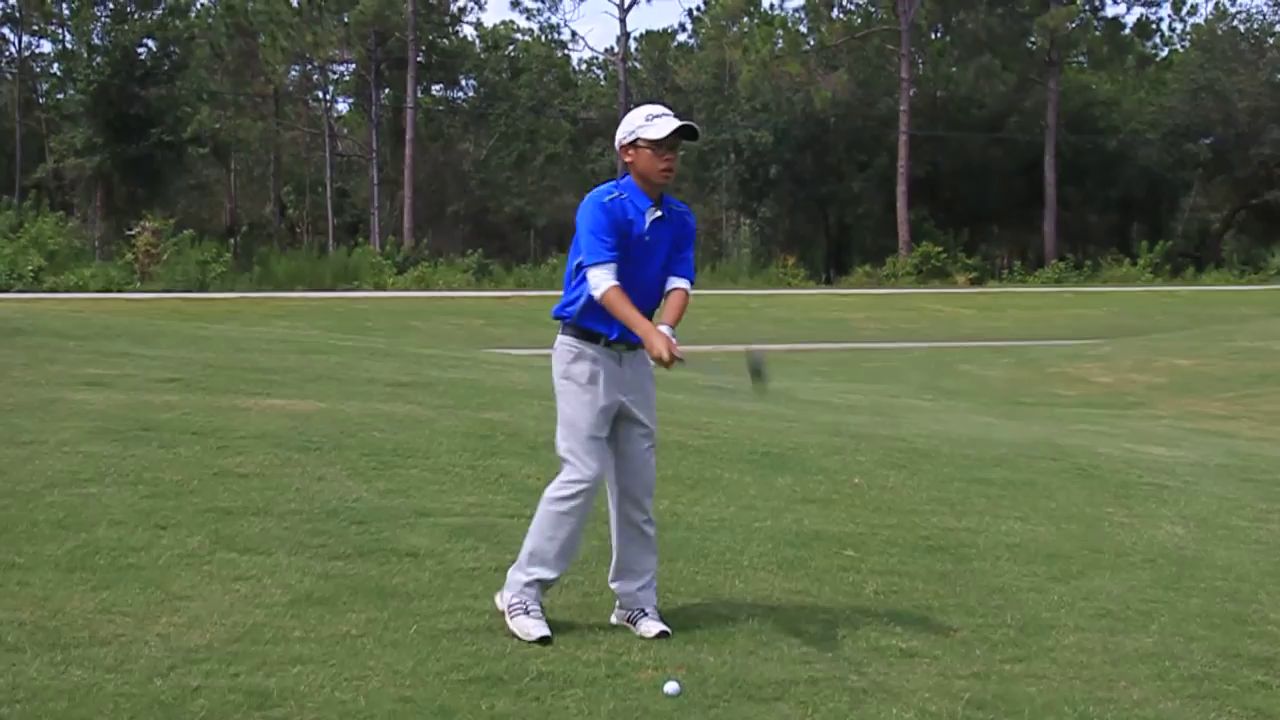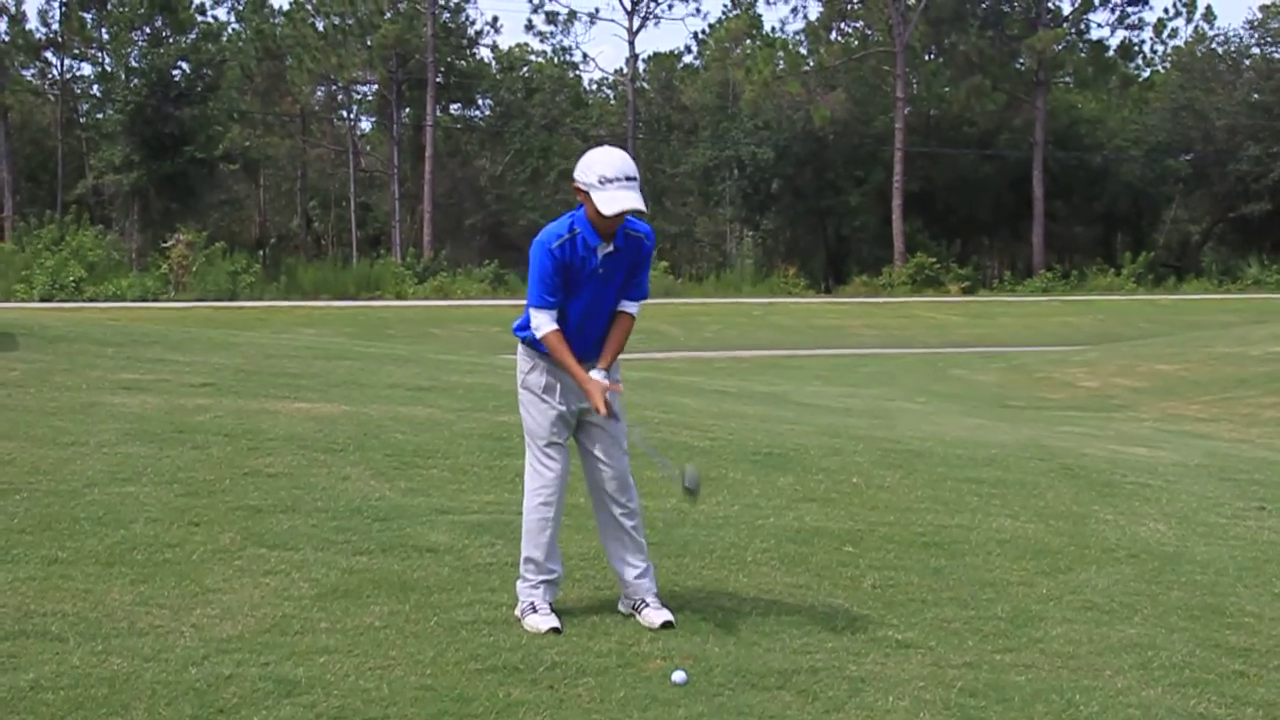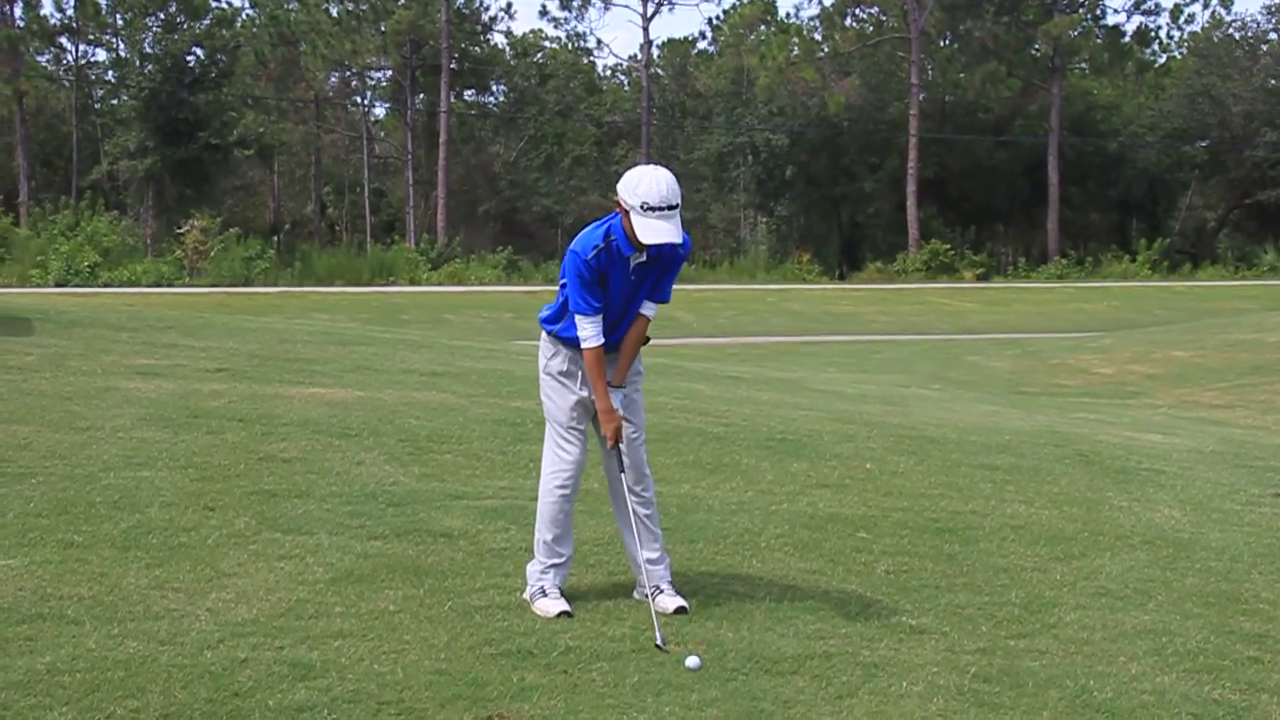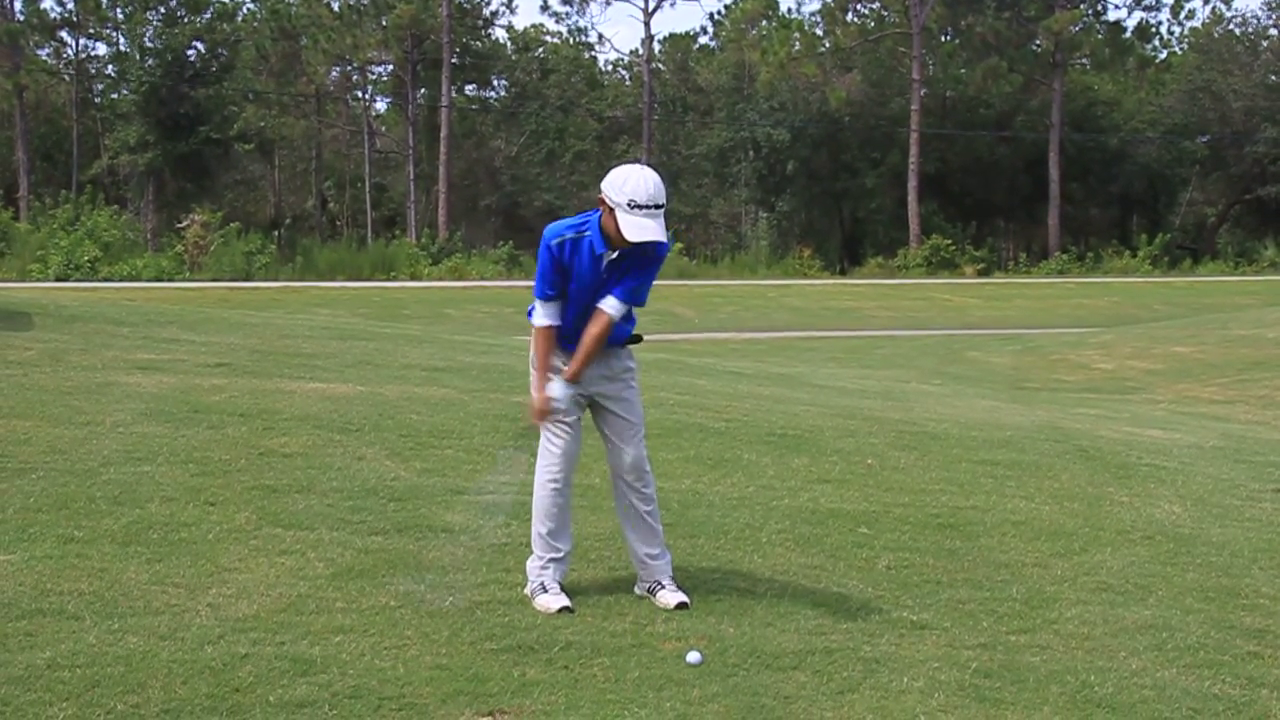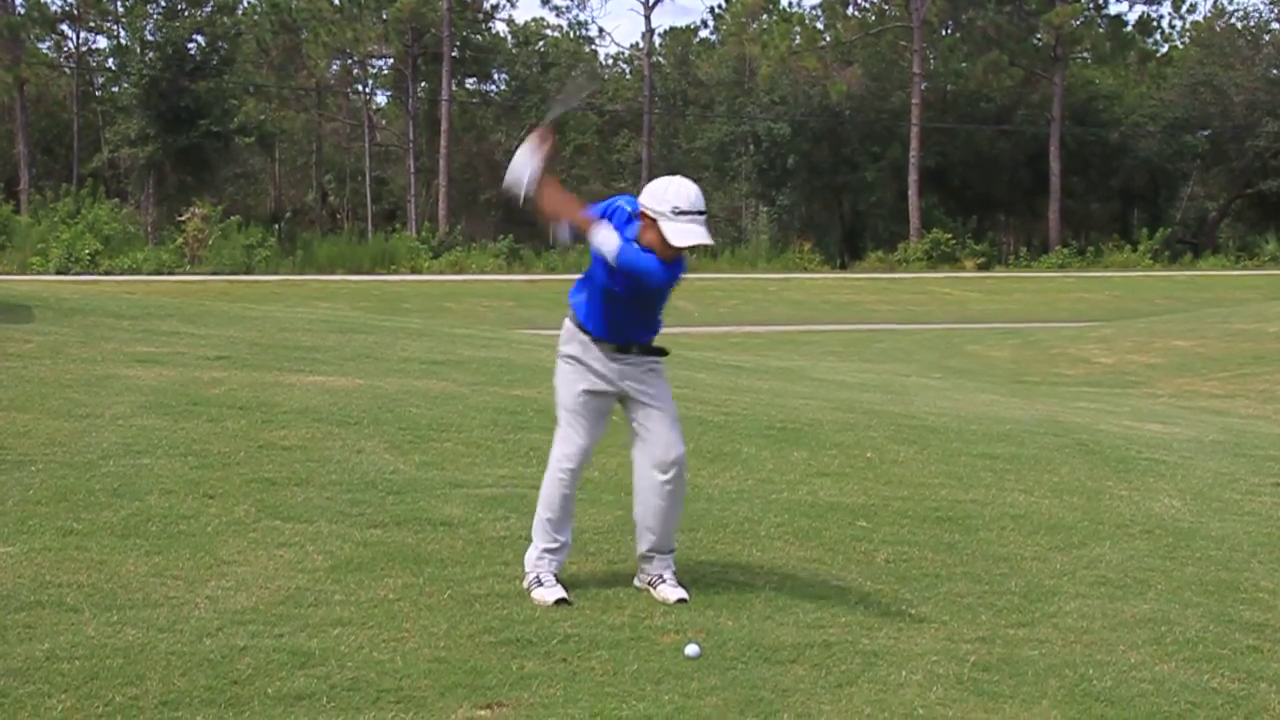
dt=0.7s
person 1, frame 1
left shoulder: (680, 219)
right shoulder: (602, 206)
left elbow: (679, 284)
right elbow: (601, 284)
left wrist: (665, 331)
right wrist: (647, 331)
left hip: (635, 360)
right hip: (583, 354)
left knee: (638, 481)
right knee: (581, 475)
left ankle: (635, 600)
right ankle: (522, 592)
person 1, frame 2
left shoulder: (640, 240)
right shoulder: (552, 243)
left elbow: (627, 309)
right elbow: (543, 324)
left wrist: (603, 372)
right wrist: (584, 383)
left hip: (598, 371)
right hip: (546, 368)
left knee: (615, 478)
right knee: (547, 479)
left ankle: (638, 590)
right ankle: (534, 594)
person 1, frame 3
left shoulder: (674, 247)
right shoulder: (587, 251)
left elbow: (643, 315)
right elbow: (588, 334)
left wrist: (617, 387)
right wrist: (603, 406)
left hip: (621, 357)
right hip: (567, 356)
left knee: (633, 465)
right knee: (564, 464)
left ankle: (654, 577)
right ankle: (544, 579)
person 1, frame 4
left shoulder: (651, 249)
right shoulder: (560, 240)
left elbow: (606, 315)
right elbow: (546, 315)
left wrist: (573, 380)
right wrist: (541, 385)
left hip: (611, 357)
right hip: (556, 352)
left knee: (632, 464)
right knee: (556, 462)
left ankle: (654, 573)
right ankle: (544, 575)
person 1, frame 5
left shoulder: (663, 267)
right shoulder: (622, 211)
left elbow: (584, 222)
right elbow: (575, 213)
left wrist: (535, 178)
right wrist: (536, 177)
left hip: (639, 361)
right hip: (587, 351)
left knee: (667, 458)
right knee: (570, 457)
left ankle: (655, 567)
right ankle: (541, 566)
